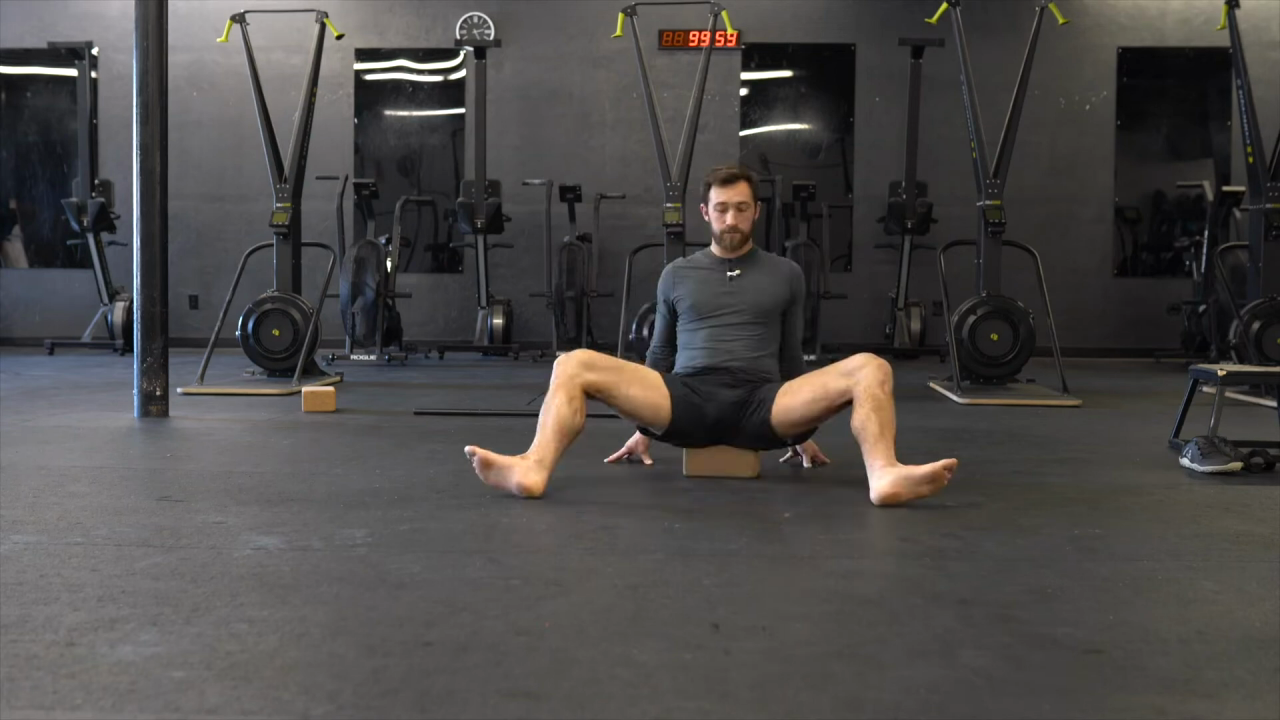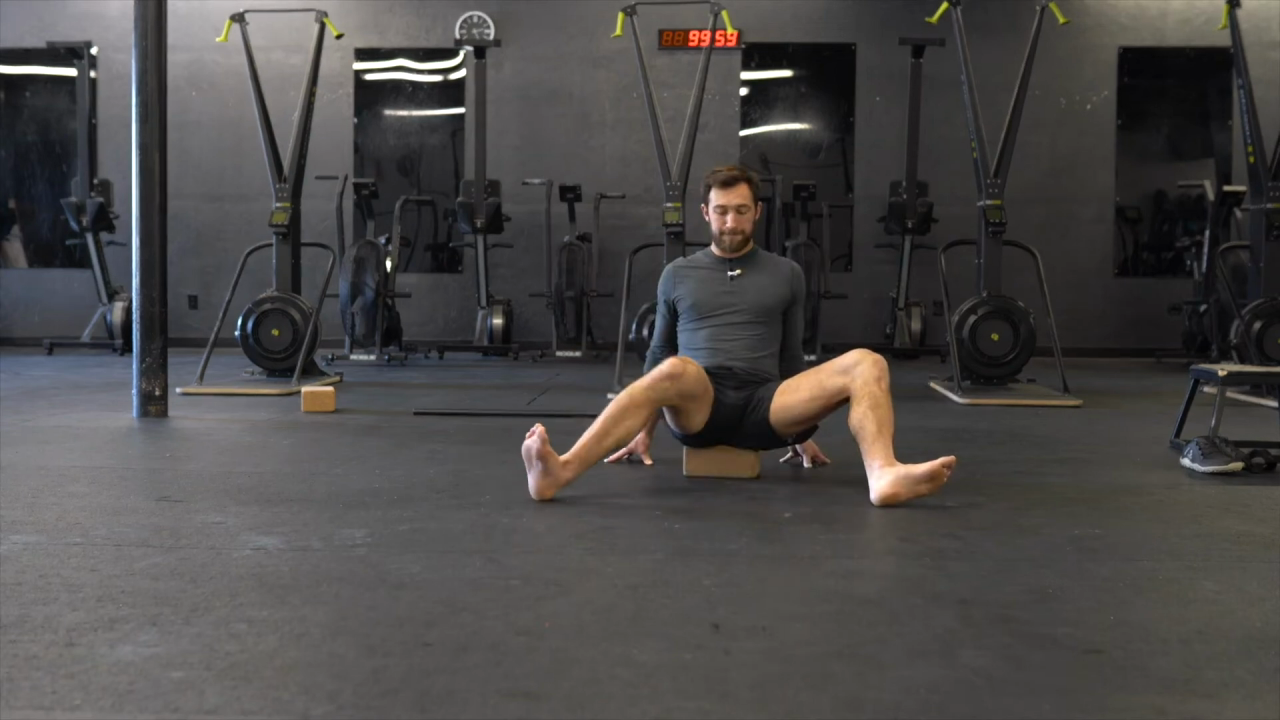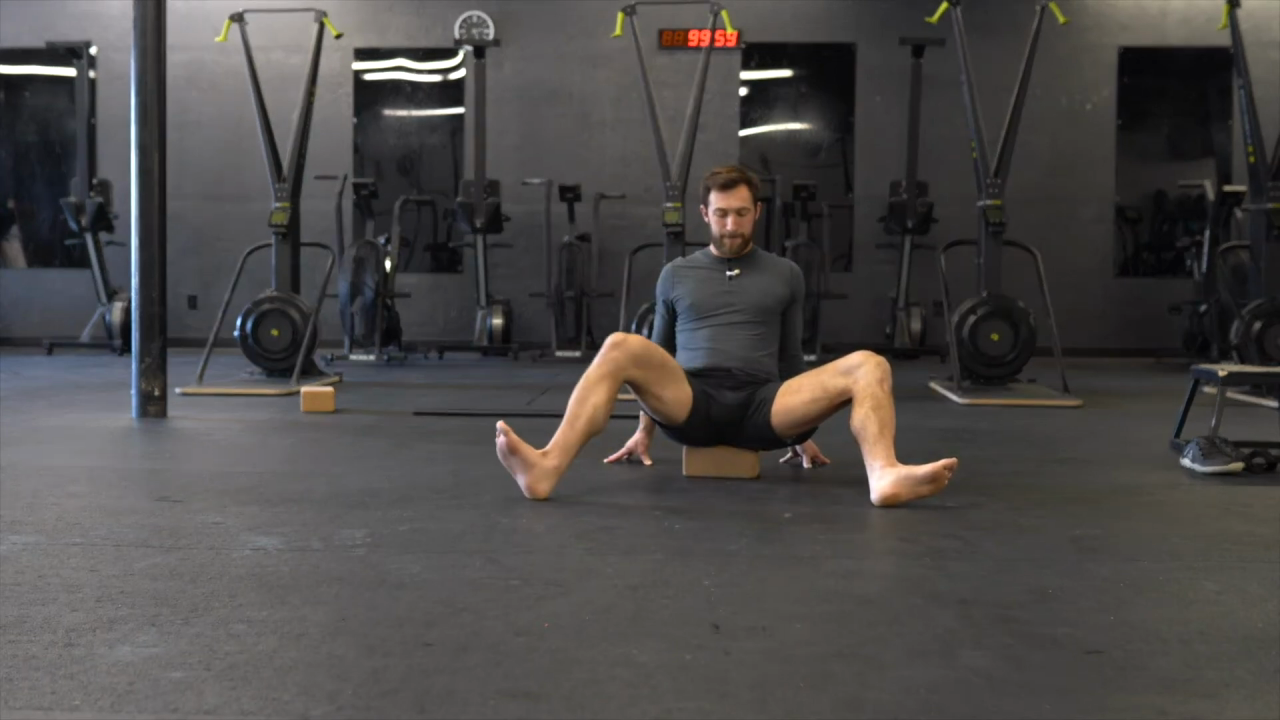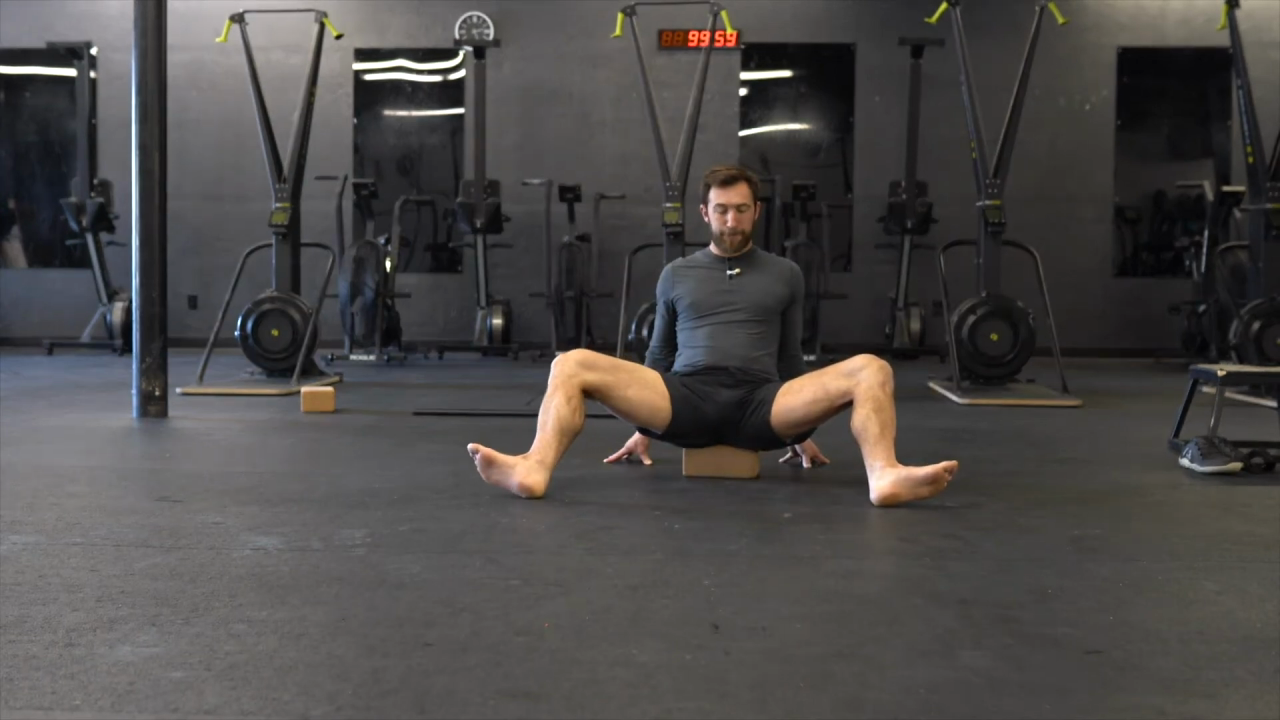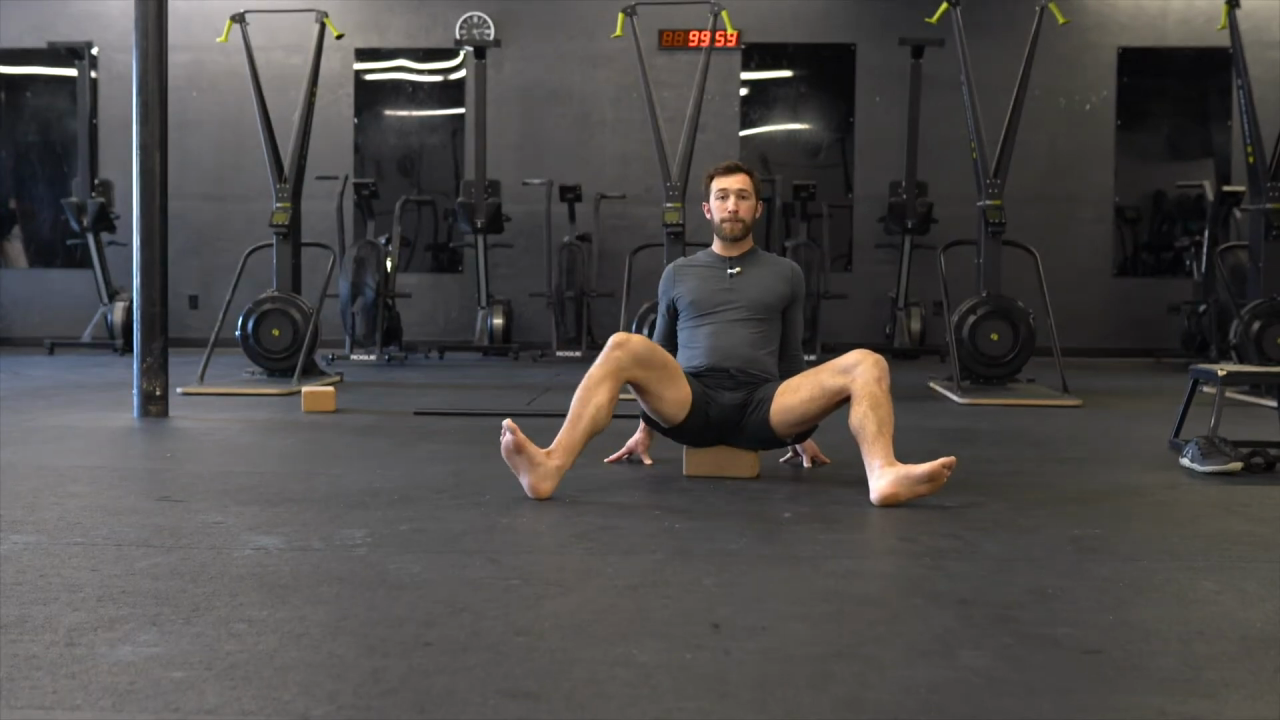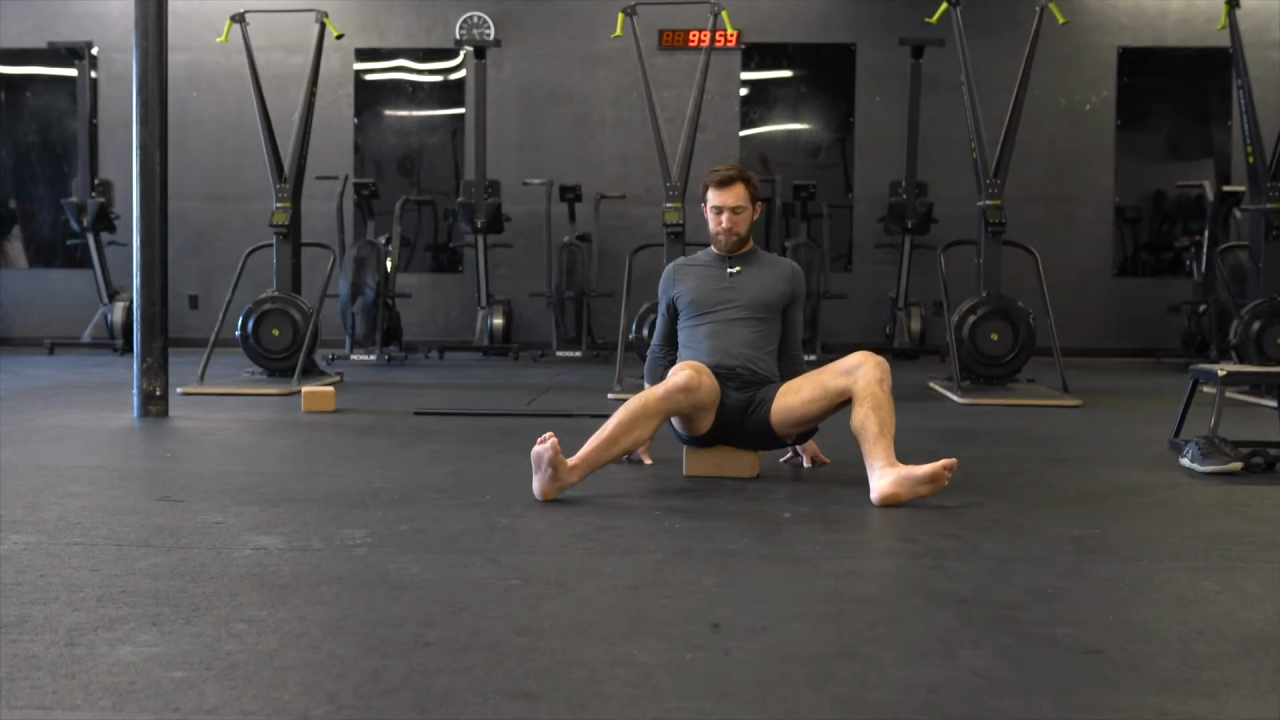
dt=0.7s
person 1, frame 1
left shoulder: (785, 275)
right shoulder: (677, 275)
left elbow: (790, 358)
right elbow: (661, 355)
left wrist: (800, 429)
right wrist: (643, 427)
left hip: (758, 406)
right hip: (689, 403)
left knee: (870, 368)
right knee: (574, 365)
left ankle: (884, 475)
right ankle: (534, 469)
person 1, frame 2
left shoulder: (786, 274)
right shoulder: (677, 275)
right elbow: (660, 354)
left wrist: (800, 429)
right wrist: (644, 428)
left hip: (762, 406)
right hip: (696, 407)
left knee: (867, 364)
right knee: (673, 369)
left ankle: (883, 475)
right ankle: (562, 471)
person 1, frame 3
left shoulder: (785, 274)
right shoulder: (676, 275)
left elbow: (789, 359)
right elbow: (660, 355)
left wrist: (800, 430)
right wrist: (644, 429)
left hip: (760, 406)
right hip: (690, 406)
left knee: (868, 366)
right knee: (622, 347)
left ankle: (884, 476)
right ankle: (549, 468)
person 1, frame 4
left shoulder: (785, 275)
right shoulder: (676, 275)
left elbow: (789, 358)
right elbow: (660, 355)
left wrist: (800, 429)
right wrist: (643, 426)
left hip: (758, 404)
right hip: (688, 400)
left knee: (871, 370)
right knee: (572, 366)
left ankle: (884, 476)
right ankle: (535, 469)
person 1, frame 5
left shoulder: (785, 274)
right shoulder: (678, 274)
left elbow: (790, 358)
right elbow: (662, 354)
left wrist: (801, 429)
right wrist: (645, 429)
left hip: (759, 406)
right hip: (690, 404)
left knee: (866, 364)
right knee: (625, 347)
left ankle: (884, 475)
right ankle: (552, 467)
person 1, frame 6
left shoulder: (785, 274)
right shoulder: (678, 274)
right elbow: (661, 354)
left wrist: (801, 428)
right wrist: (646, 429)
left hip: (762, 405)
right hip: (696, 409)
left knee: (868, 367)
right knee: (689, 378)
left ankle: (885, 474)
right ankle: (568, 473)
